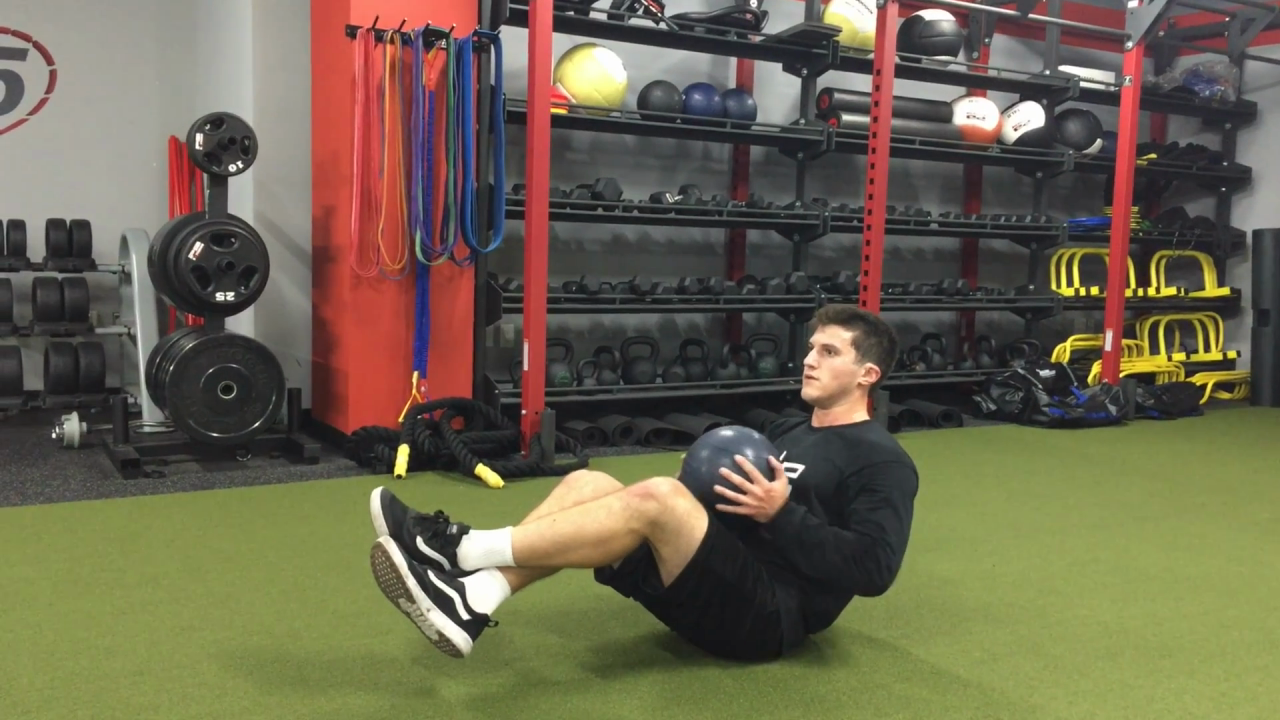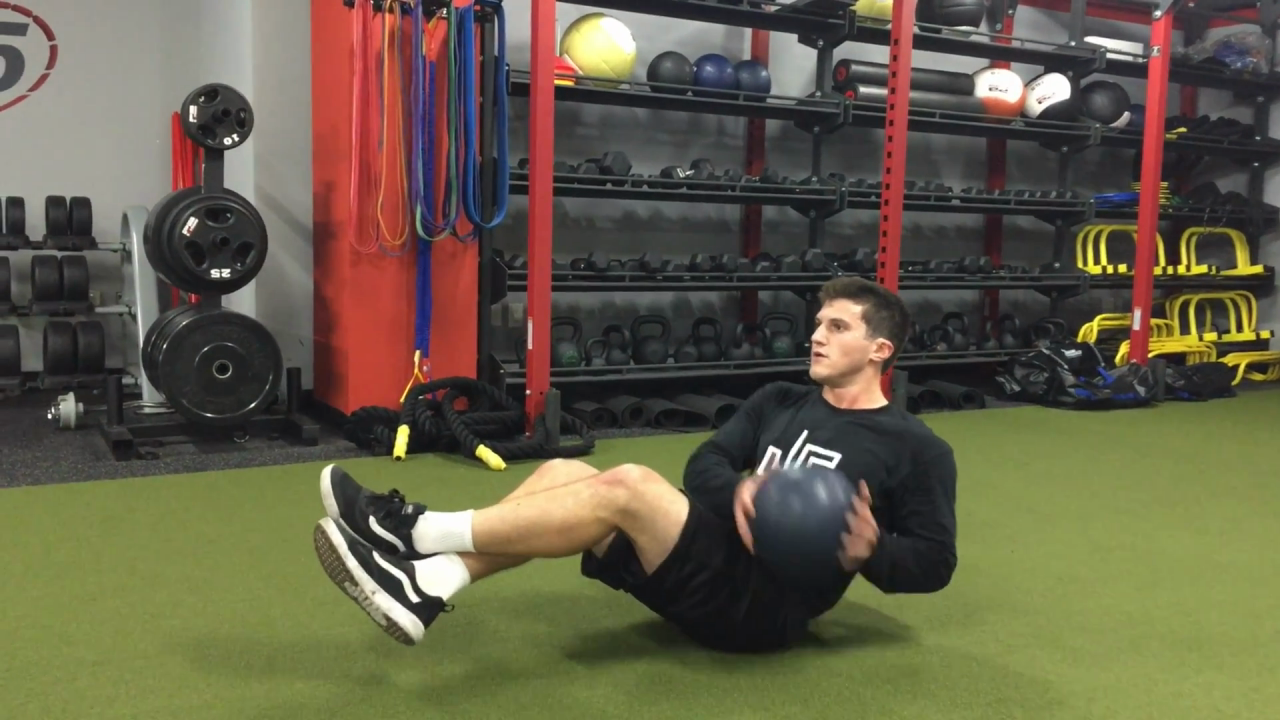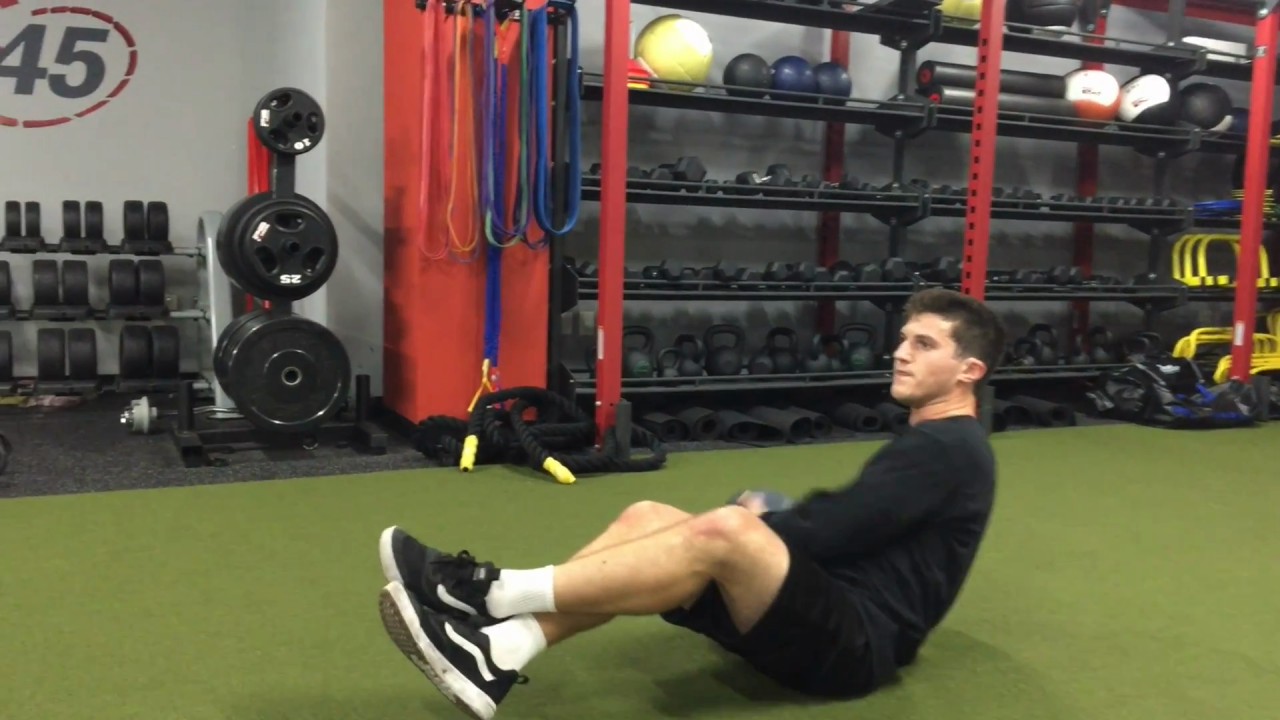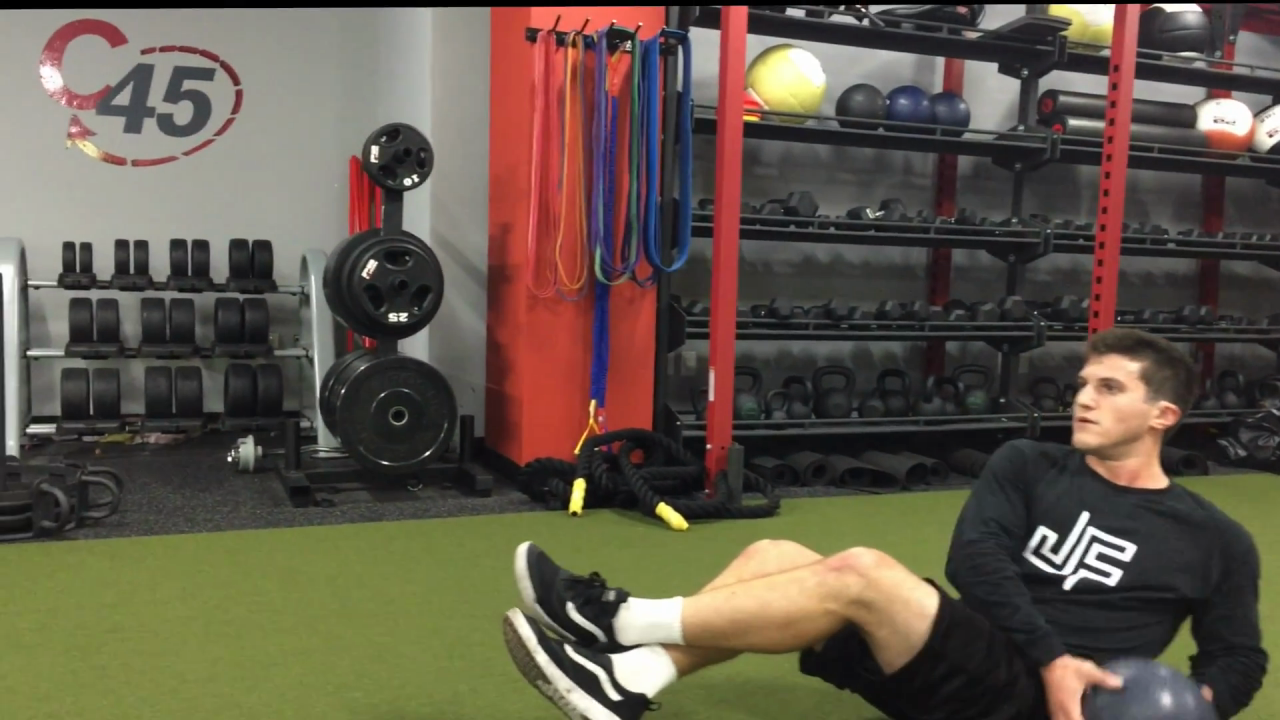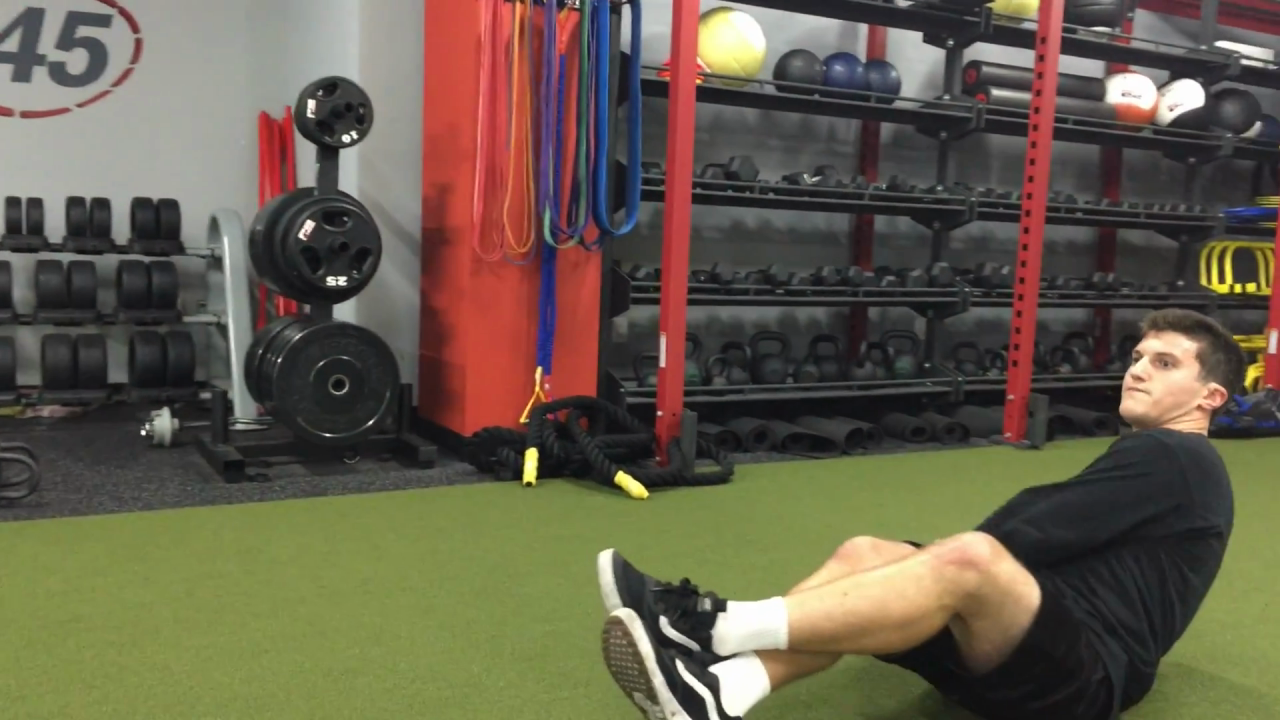
dt=1s
person 1, frame 1
left shoulder: (881, 461)
right shoulder: (787, 432)
left elbow: (872, 569)
left wrist: (783, 515)
right wrist: (712, 494)
left hip: (768, 614)
right hip: (716, 586)
left knee: (658, 495)
right knee: (585, 484)
left ankle: (467, 549)
right ankle: (471, 600)
person 1, frame 2
left shoulder: (916, 449)
right shoulder: (780, 402)
left elbow: (935, 559)
right elbow: (704, 467)
left wrist: (869, 550)
right wrist: (738, 491)
left hip: (765, 601)
right hip: (724, 557)
left knee: (630, 485)
right knee: (566, 472)
left ankle: (425, 532)
right ankle: (424, 587)
person 1, frame 3
left shoulder: (949, 450)
right shoulder: (927, 441)
left elbow: (835, 527)
left wrist: (759, 528)
right wrist: (767, 533)
left hip: (853, 641)
right hip: (815, 603)
left knee: (726, 530)
right knee: (648, 518)
left ankle: (501, 591)
right ankle: (496, 655)
person 1, frame 4
left shoulder: (1213, 541)
right shoulder: (1029, 466)
left elbow: (1240, 658)
right elbow: (974, 557)
right wrist: (1050, 654)
right hip: (962, 657)
left knee: (862, 573)
right knee: (774, 557)
left ankle: (627, 620)
person 1, frame 5
left shoulder: (1175, 459)
right shoulder: (1145, 466)
left elbow: (1042, 533)
left wrist: (961, 560)
right hip: (1006, 640)
left knee: (969, 560)
right knee: (868, 555)
left ankle: (722, 625)
